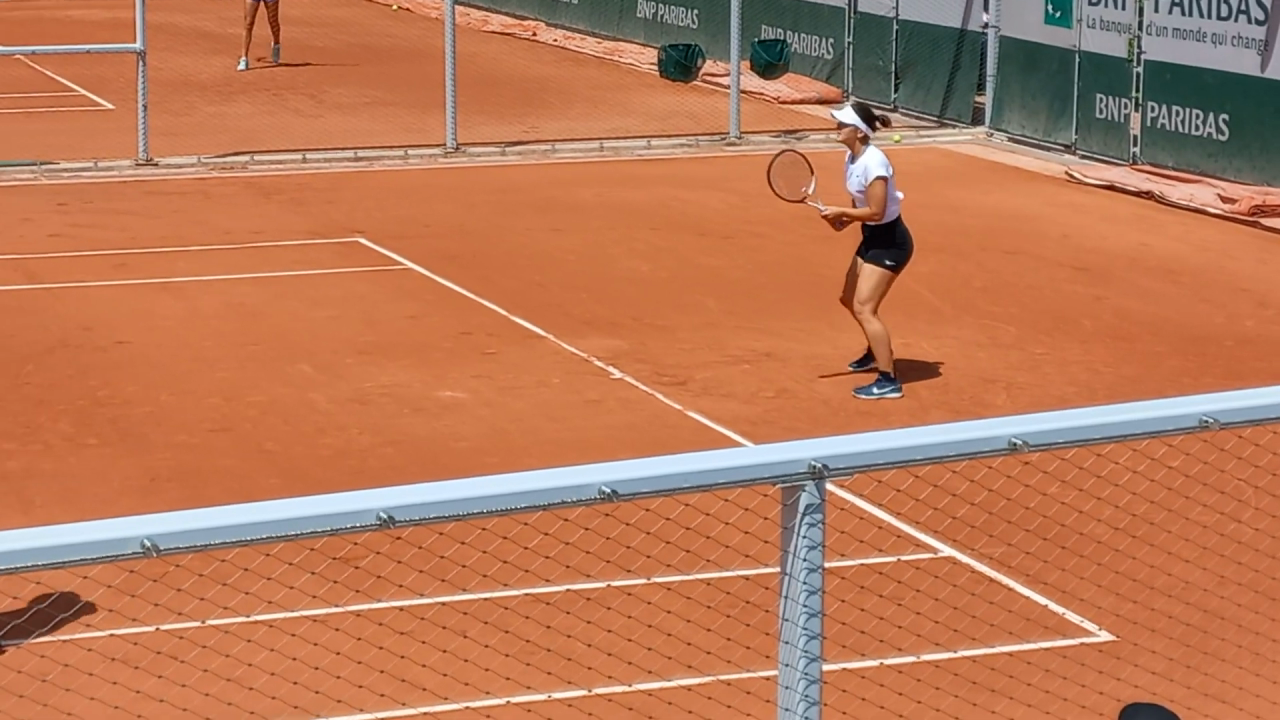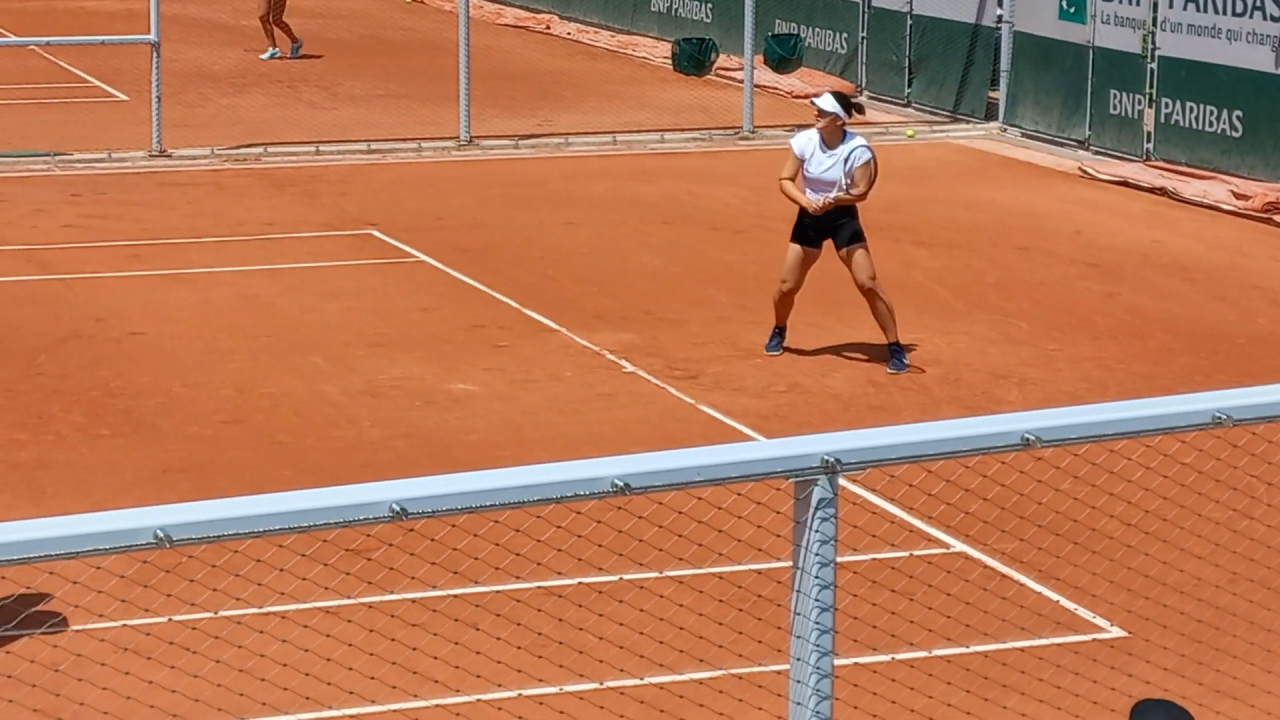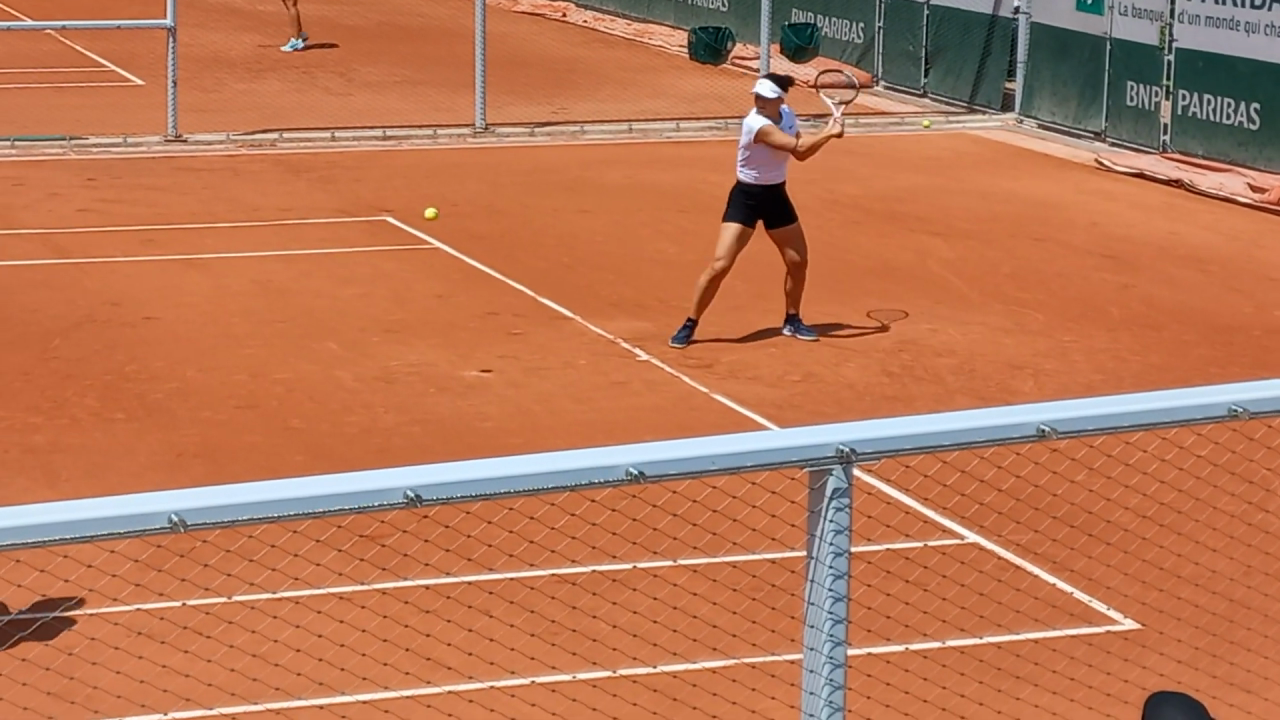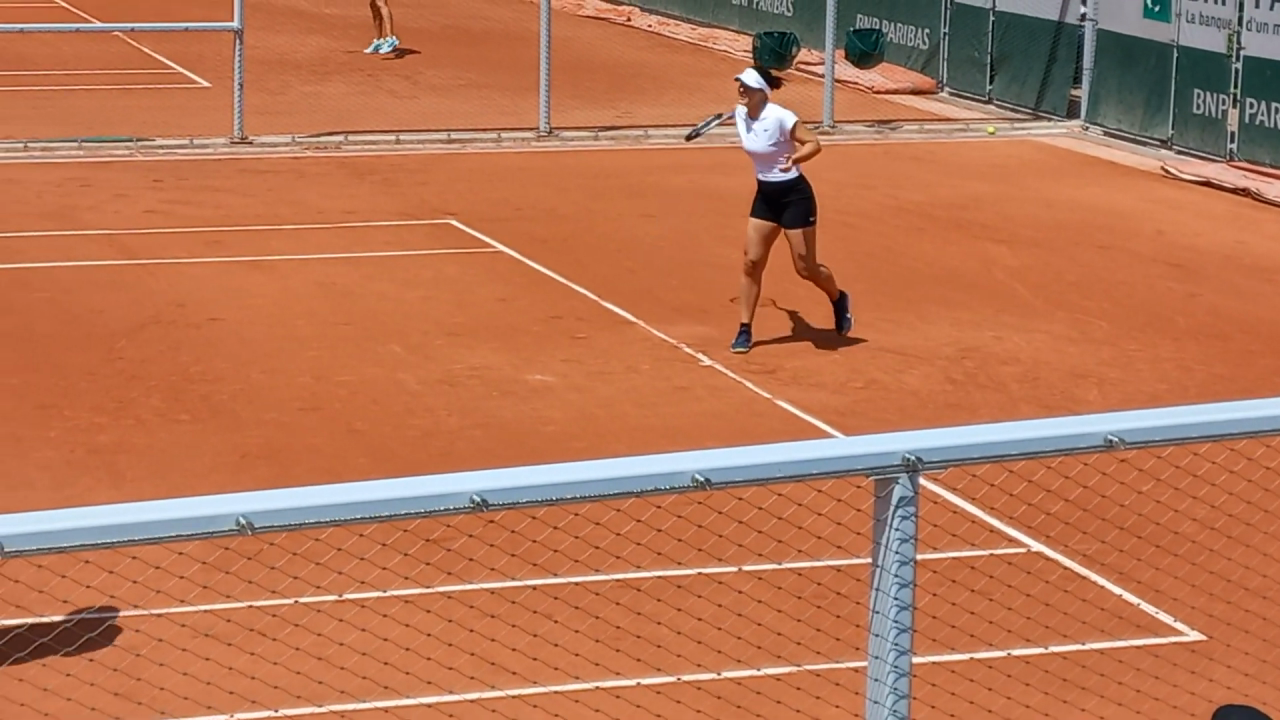
dt=0.5s
person 1, frame 1
left shoulder: (874, 162)
right shoulder: (850, 158)
left elbow: (876, 211)
left wrist: (841, 213)
right wrist: (842, 218)
left hip: (890, 241)
right hip: (871, 237)
left knee: (864, 307)
right knee: (849, 299)
left ankle: (888, 380)
right ankle: (877, 354)
person 1, frame 2
left shoulder: (858, 147)
right shoulder: (803, 141)
left elbow: (861, 192)
right elbow: (785, 180)
left wrist: (836, 201)
right wrist: (806, 202)
left hip: (843, 219)
right hip: (810, 218)
left knee: (869, 284)
right knee: (787, 287)
left ankle: (895, 347)
right ankle: (779, 331)
person 1, frame 3
left shoulder: (788, 116)
right shoulder: (757, 123)
left elbow: (801, 154)
right elbow: (797, 145)
left wrist: (827, 133)
right wrist: (828, 133)
left hip: (777, 196)
right hip: (746, 197)
left knee: (798, 261)
right knee: (719, 266)
left ankle: (792, 321)
right ankle: (690, 325)
person 1, frame 4
left shoulder: (780, 117)
right shoulder: (740, 114)
left elbow: (813, 145)
left wrist: (794, 158)
left hip: (794, 196)
right hip: (765, 195)
left knee: (805, 268)
right knee: (751, 263)
left ankle: (838, 300)
right ankle: (746, 329)
